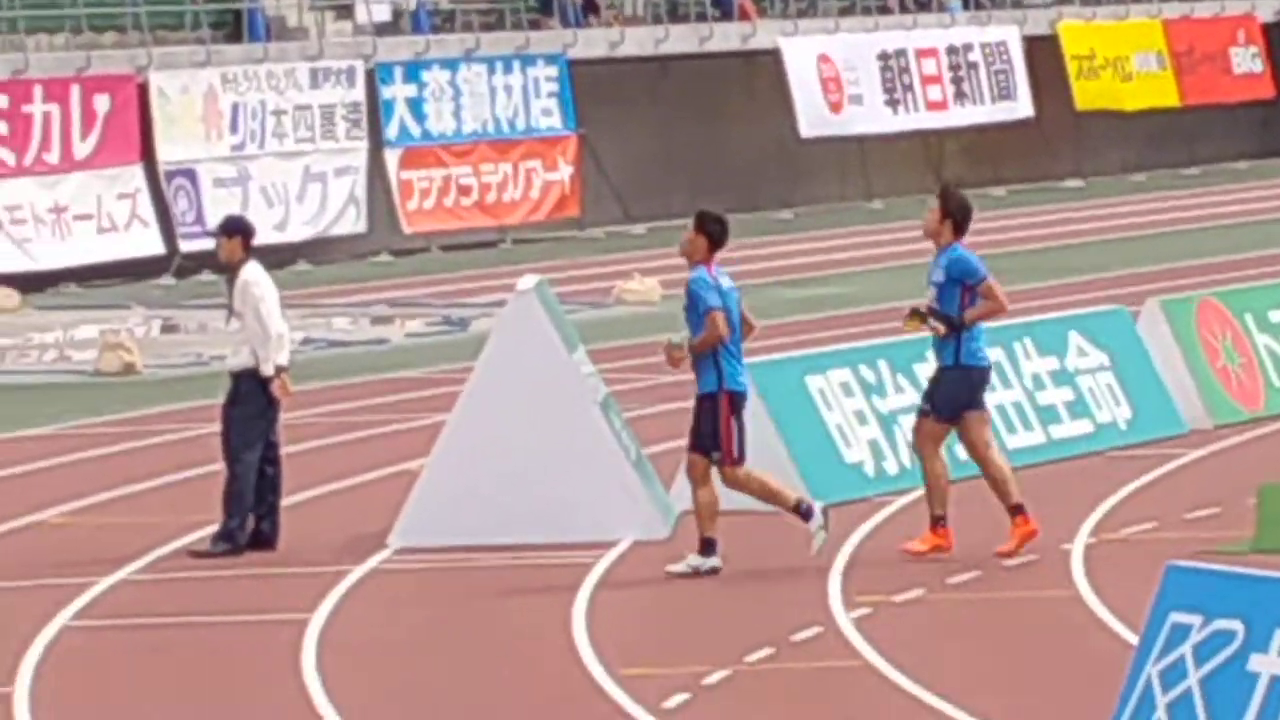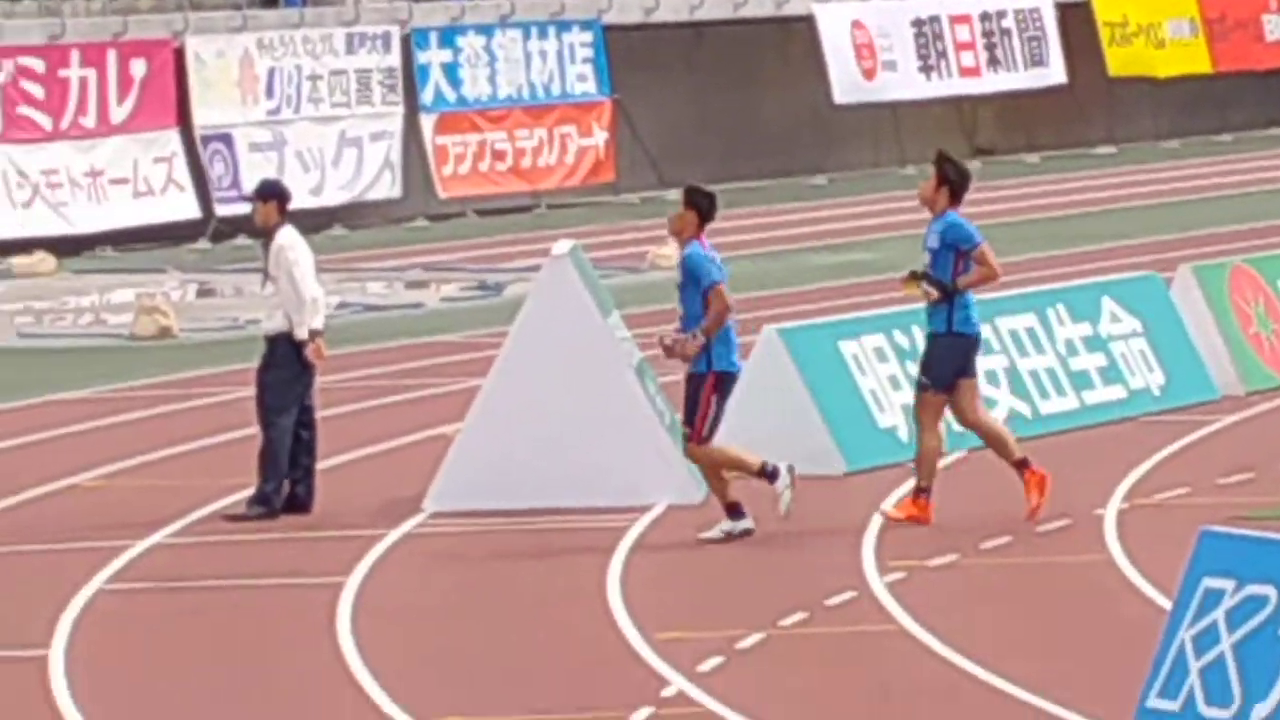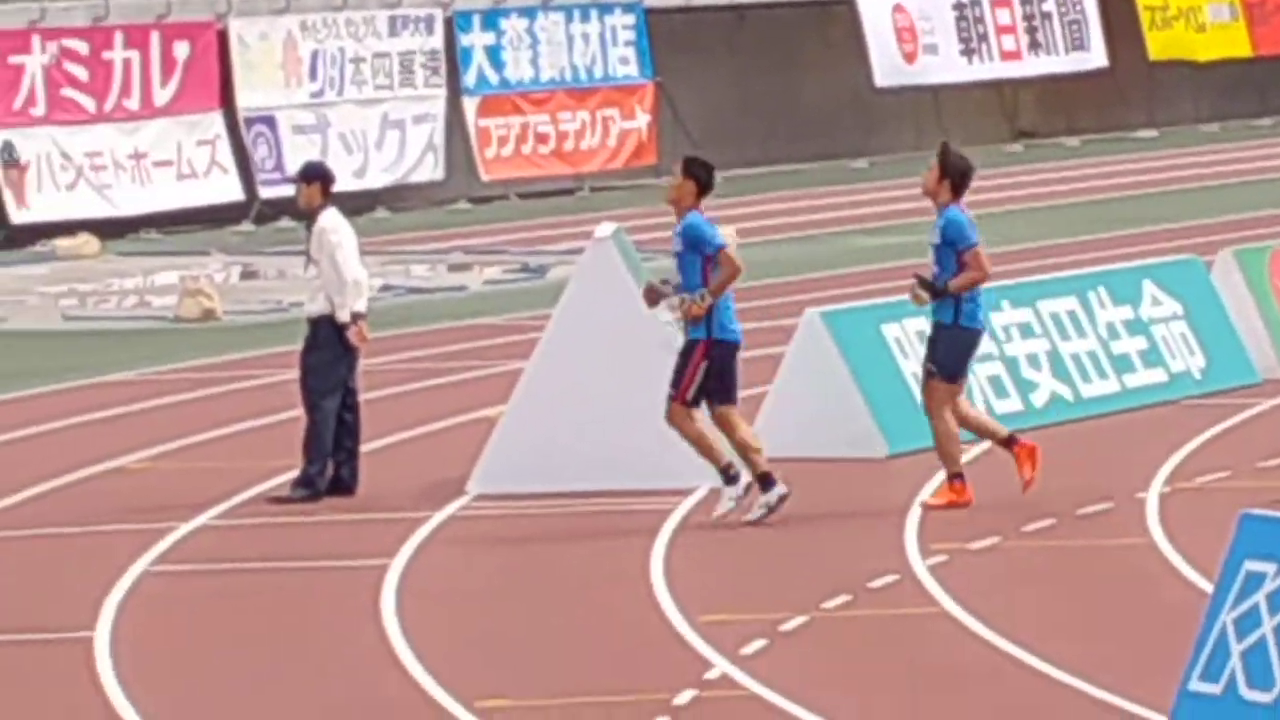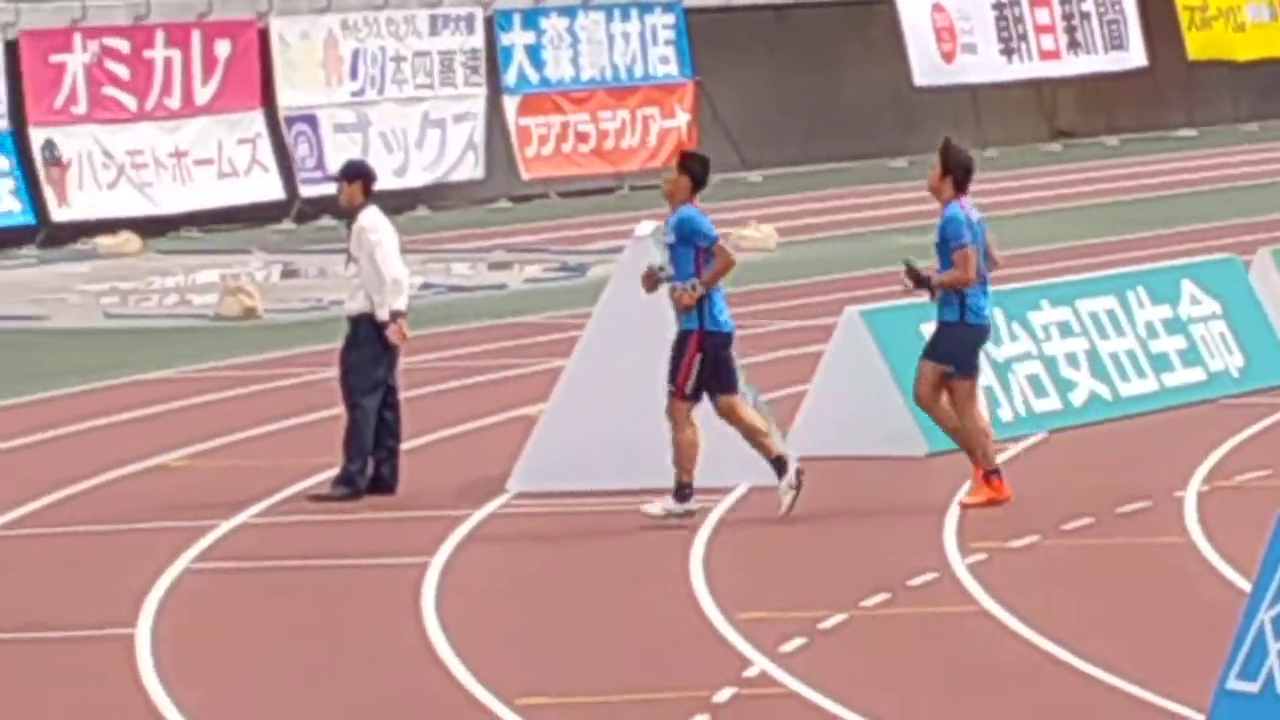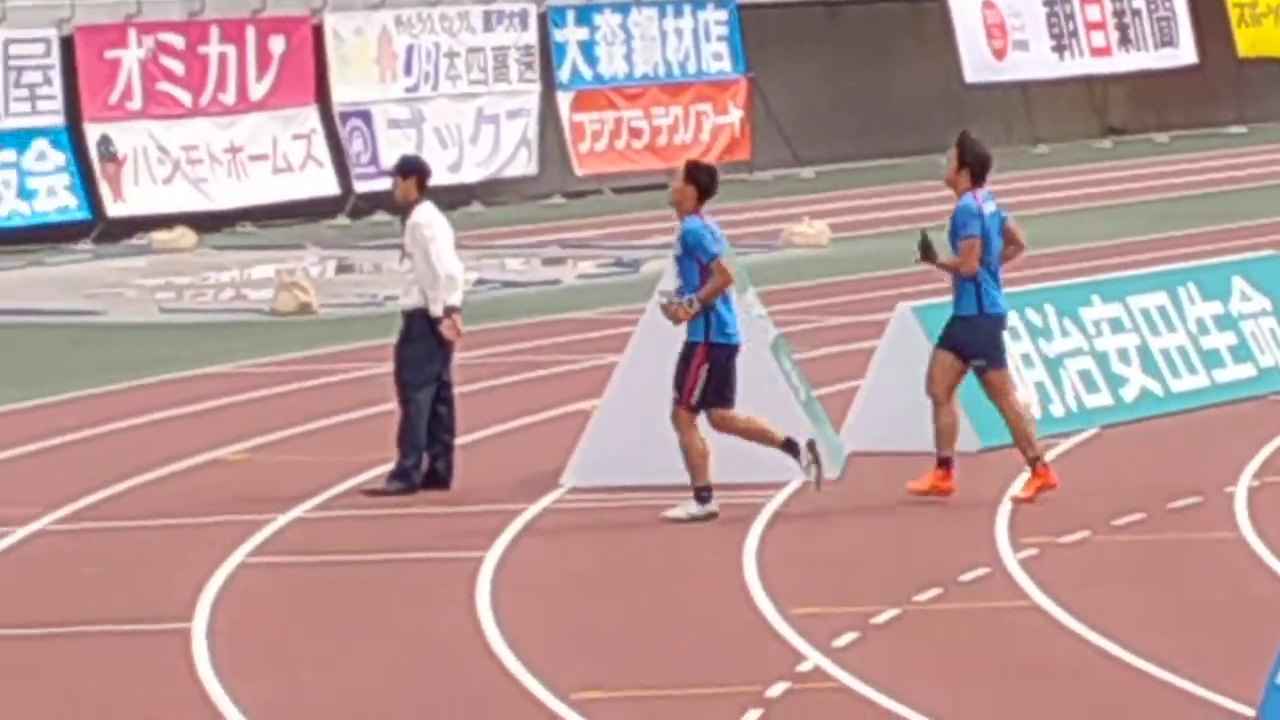
dt=0.1s
person 1, frame 1
left shoulder: (960, 258)
right shoulder: (943, 258)
left elbow: (1000, 303)
left wrist: (955, 324)
right wrist: (925, 315)
left hip: (961, 365)
right hip: (957, 364)
left knee: (925, 443)
right knee: (981, 448)
left ankle: (939, 531)
right ankle: (1021, 521)
person 1, frame 2
left shoulder: (956, 226)
right shoulder: (938, 225)
left elbow: (992, 271)
left wrist: (945, 289)
right wrist: (923, 278)
left hip: (952, 332)
right hip: (948, 331)
left knee: (926, 416)
right knee: (973, 414)
left ankle: (919, 503)
right ankle: (1029, 474)
person 1, frame 3
left shoulder: (954, 220)
right shoulder: (945, 218)
left elbow: (982, 271)
left wrist: (943, 290)
right wrist: (927, 284)
left hip: (957, 324)
right hip: (952, 323)
left knee: (937, 406)
right knee: (951, 407)
left ankle: (956, 487)
right ankle: (1020, 447)
person 1, frame 4
left shoulder: (956, 218)
right shoulder: (965, 211)
left elbow: (964, 276)
right elbow: (988, 261)
left wrist: (930, 283)
left hip: (964, 322)
right hip: (955, 320)
left knee: (964, 404)
right knee: (925, 396)
left ankle: (993, 482)
right ankle: (983, 461)
person 1, frame 5
left shoulder: (967, 208)
right shoulder: (986, 203)
left elbow: (968, 265)
right elbow: (1018, 244)
left wrist: (934, 259)
left hip: (979, 314)
right hip: (968, 313)
left knee: (1003, 396)
right knee: (937, 388)
left ankle: (1040, 471)
right ankle: (942, 474)
person 2, frame 1
left shoulder: (699, 280)
right shoulder: (720, 278)
left elbow: (718, 331)
right elbow: (748, 326)
left wrist: (686, 351)
left hip: (721, 389)
right hip: (715, 388)
left knee: (733, 473)
right knee: (697, 469)
left ankle: (807, 510)
right ankle: (706, 554)
person 2, frame 2
left shoulder: (694, 257)
right shoulder: (700, 255)
left elbow: (724, 304)
left wrist: (697, 341)
right wrist: (681, 336)
left hip: (712, 365)
right hip: (714, 364)
left knee: (697, 447)
right knee: (698, 446)
left ankle: (773, 473)
right ankle: (735, 517)
person 2, frame 3
left shoulder: (693, 225)
right shoulder: (694, 225)
left elbow: (734, 266)
left wrist: (706, 301)
right wrist: (668, 291)
left hip: (710, 334)
right hip: (720, 334)
left knee: (678, 413)
right knee: (726, 417)
left ankle: (732, 479)
right ankle: (770, 486)
person 2, frame 4
left shoulder: (688, 218)
right shoulder: (686, 218)
left elbow: (727, 260)
left wrist: (696, 292)
right wrist: (666, 279)
left hip: (700, 328)
right hip: (714, 327)
left knee: (677, 408)
right knee: (730, 407)
left ankle: (682, 495)
right ankle: (783, 469)
person 2, frame 5
left shoulder: (692, 230)
right shoulder: (699, 228)
left elbow: (725, 277)
left wrist: (692, 306)
right wrist: (681, 299)
left hip: (708, 338)
right hip: (723, 335)
left knee: (683, 417)
right knee: (722, 418)
left ankle: (703, 499)
right ankle: (797, 448)
person 3, frame 1
left shoulder: (247, 278)
right shoulder: (255, 276)
left elbow: (268, 329)
right elbow: (275, 328)
left wrist: (269, 372)
right wrist: (277, 370)
left hip: (253, 375)
right hip: (263, 374)
left knee: (242, 454)
right knee: (263, 453)
left ankle: (233, 534)
right ankle: (265, 530)
person 3, frame 2
left shoulder: (282, 243)
right shoulder: (290, 240)
left elbow: (302, 293)
right elbow: (310, 292)
left wrist: (303, 337)
right wrist: (312, 334)
left hip: (288, 339)
right hip: (298, 338)
left knee: (276, 418)
right knee: (299, 417)
left ankle: (268, 498)
right ankle: (300, 494)
person 3, frame 3
left shoulder: (325, 226)
right shoulder: (336, 223)
left elbow: (344, 277)
right elbow: (355, 276)
left wrist: (344, 319)
right wrist: (357, 316)
left hip: (330, 322)
right hip: (344, 321)
left knee: (320, 400)
right knee: (342, 400)
left ankle: (312, 481)
right ankle: (344, 477)
person 3, frame 4
left shoulder: (365, 224)
right shoulder: (377, 221)
left elbow: (383, 275)
right elbow: (396, 273)
left wrist: (384, 318)
right wrist: (396, 314)
left hip: (370, 320)
right hip: (384, 318)
left knee: (361, 399)
right knee: (383, 398)
left ankle: (353, 478)
right ankle: (384, 475)
person 3, frame 5
left shoulder: (419, 220)
right shoulder: (433, 217)
left elbow: (436, 271)
right elbow: (453, 270)
left wrist: (437, 314)
right wrist: (451, 310)
left hip: (424, 316)
right hip: (441, 314)
left knee: (413, 393)
right knee: (438, 394)
left ankle: (407, 473)
right ankle: (439, 470)
